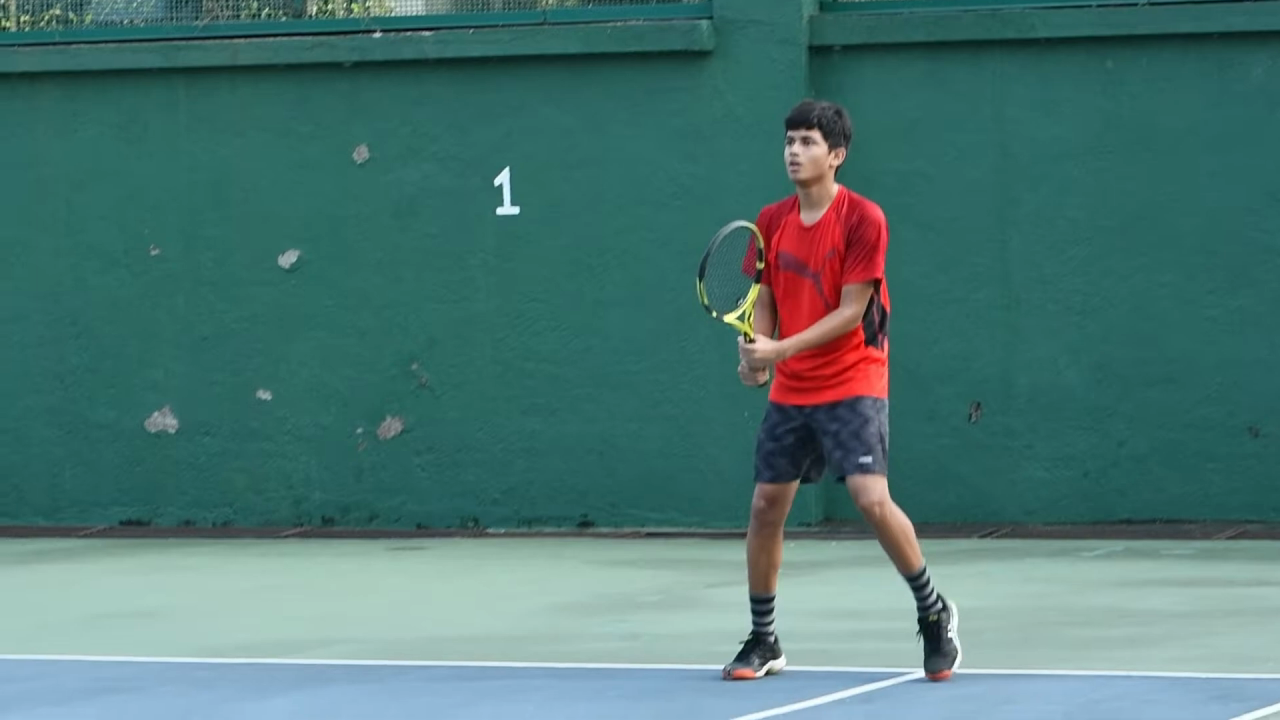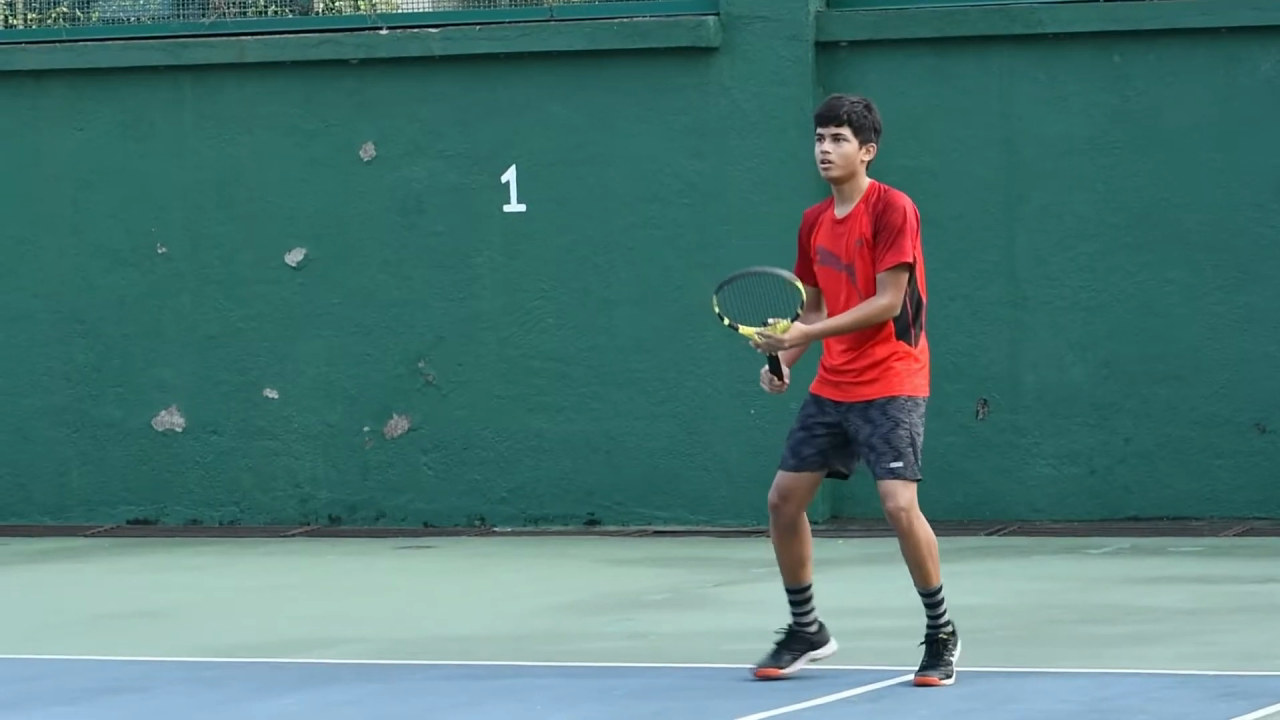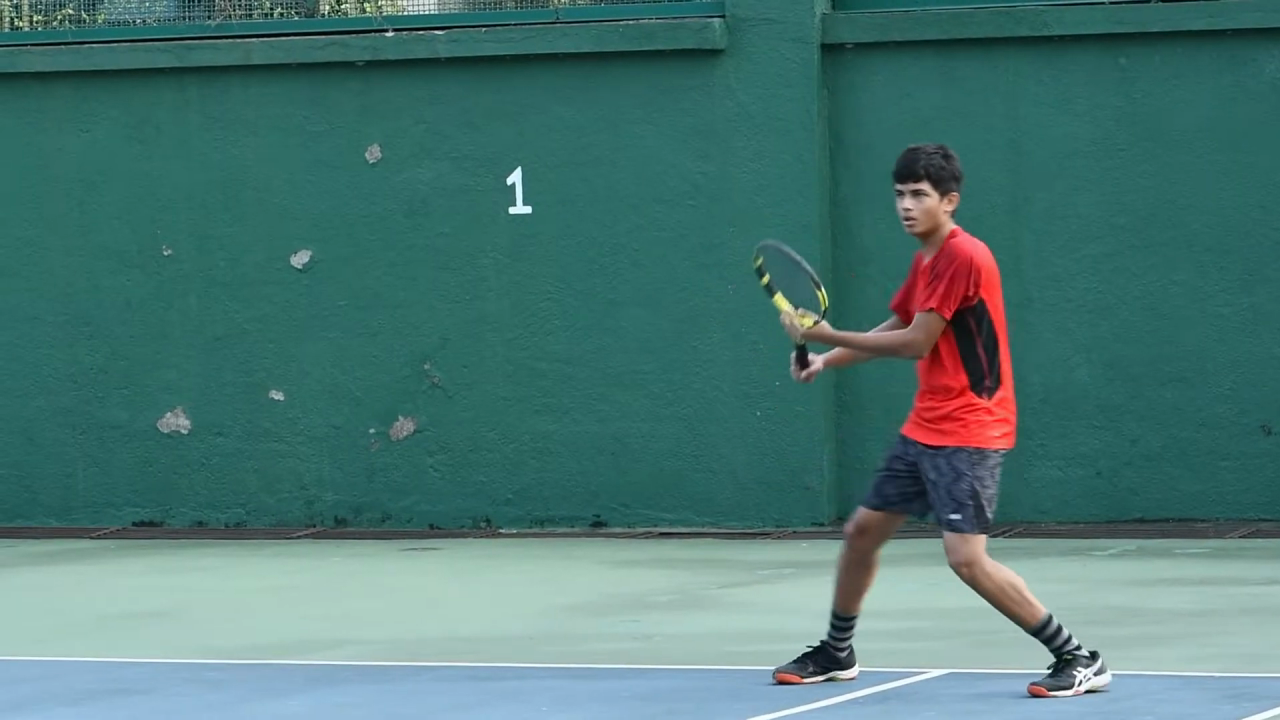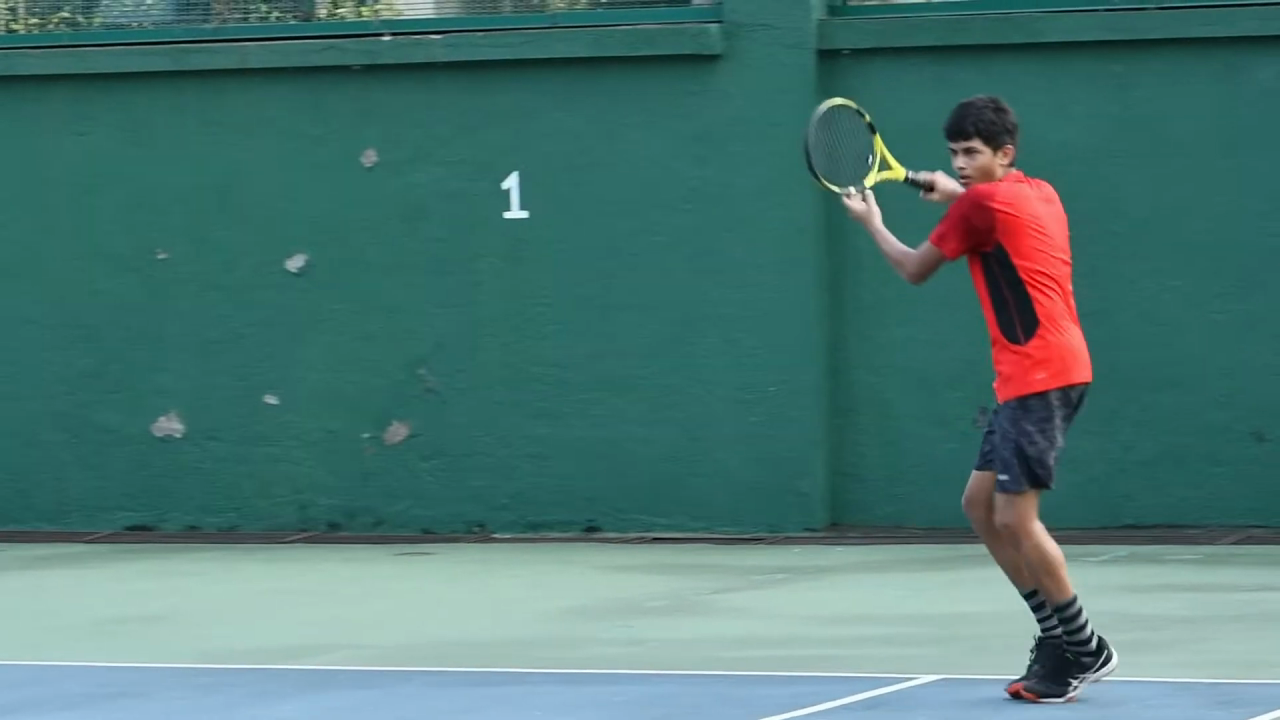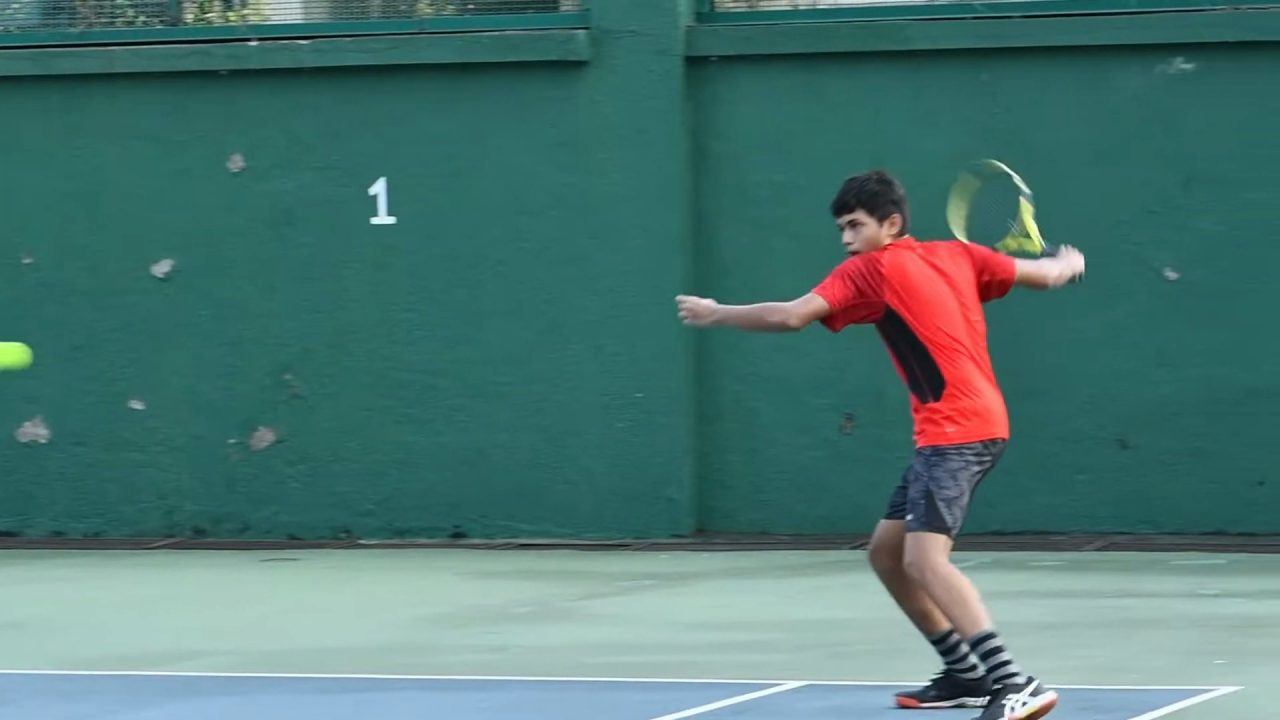
dt=0.7s
person 1, frame 1
left shoulder: (864, 218)
right shoulder: (771, 220)
left elbow: (851, 311)
left wrist: (781, 349)
right wrist: (757, 352)
left hip: (853, 384)
right hip: (791, 391)
left knee: (871, 499)
right knee: (765, 508)
left ankle: (933, 611)
right ankle: (763, 640)
person 1, frame 2
left shoulder: (893, 207)
right shoulder: (813, 222)
left elbow: (889, 301)
left wrist: (809, 333)
right wrist: (785, 356)
left hip: (891, 384)
right hip: (832, 387)
left knee: (899, 506)
right knee: (783, 500)
left ankle: (941, 634)
right ankle: (806, 630)
person 1, frame 3
left shoulder: (960, 254)
right shoulder: (924, 260)
left elbow: (917, 343)
right elbow: (898, 326)
left wrist: (832, 338)
right wrist: (828, 357)
left hip: (971, 432)
right hip: (923, 429)
left knee: (966, 559)
right knee: (862, 532)
left ankle: (1080, 659)
right ankle: (836, 650)
person 1, frame 4
left shoulder: (980, 202)
right shoulder: (1039, 193)
left elbow: (915, 270)
left wrist: (872, 221)
right wrist: (957, 191)
left hip: (1040, 376)
right hip: (1027, 378)
left knee: (1014, 518)
right knee: (979, 504)
left ankle: (1085, 649)
right ankle: (1057, 639)
person 1, frame 5
left shoulder: (870, 269)
right shoulder: (958, 253)
left elbow: (792, 316)
right elbow: (1041, 273)
left wrist: (715, 312)
right wrist: (1070, 262)
left hip: (955, 433)
right hip: (970, 428)
left knee: (924, 559)
right knee: (884, 553)
right ankle: (965, 674)
